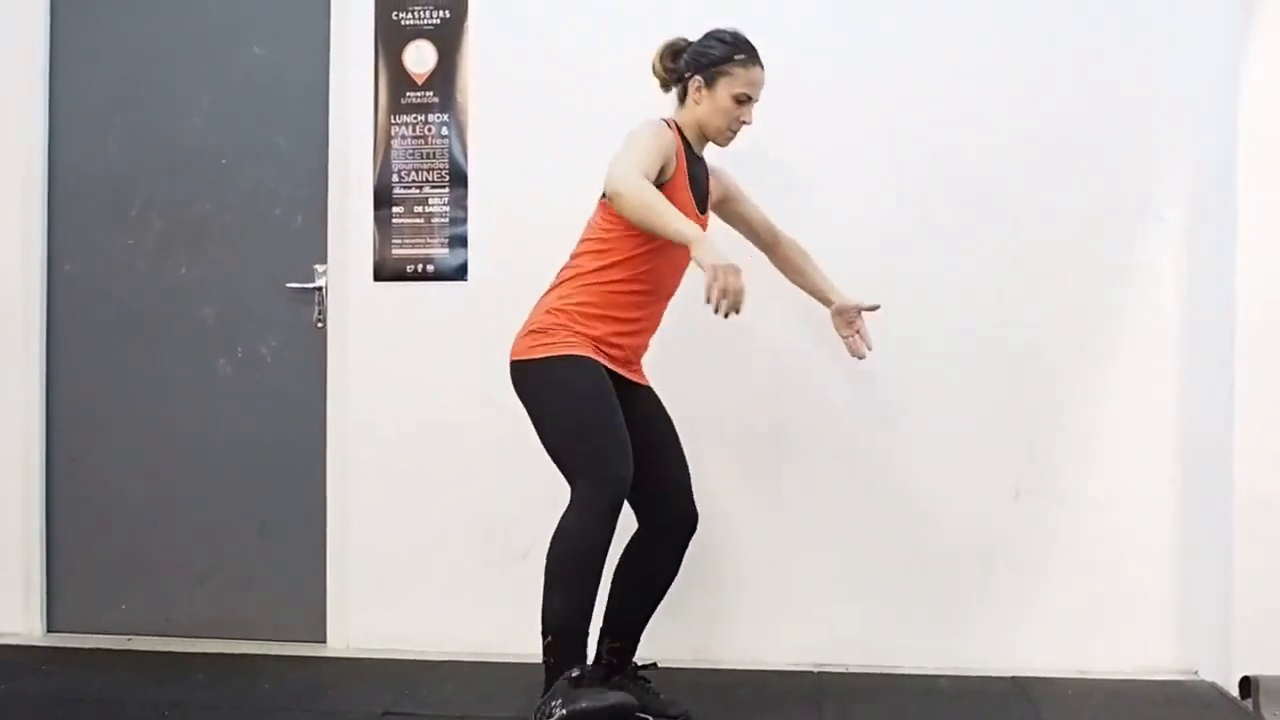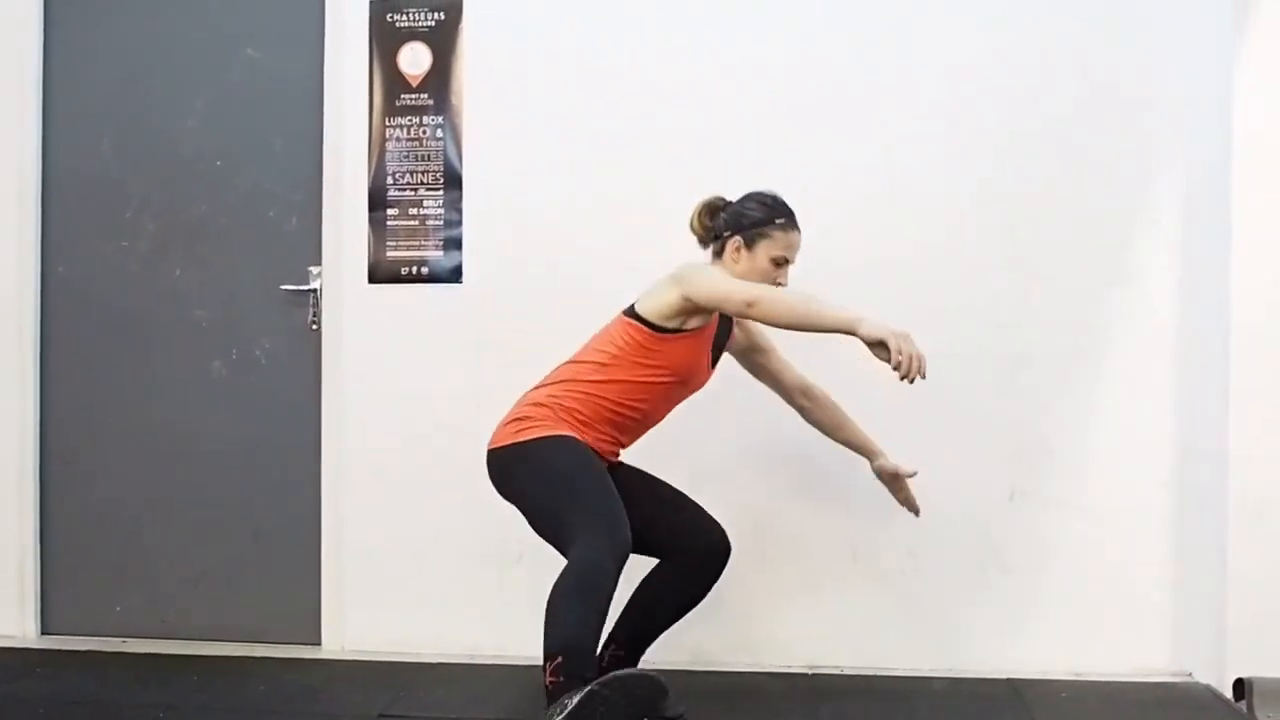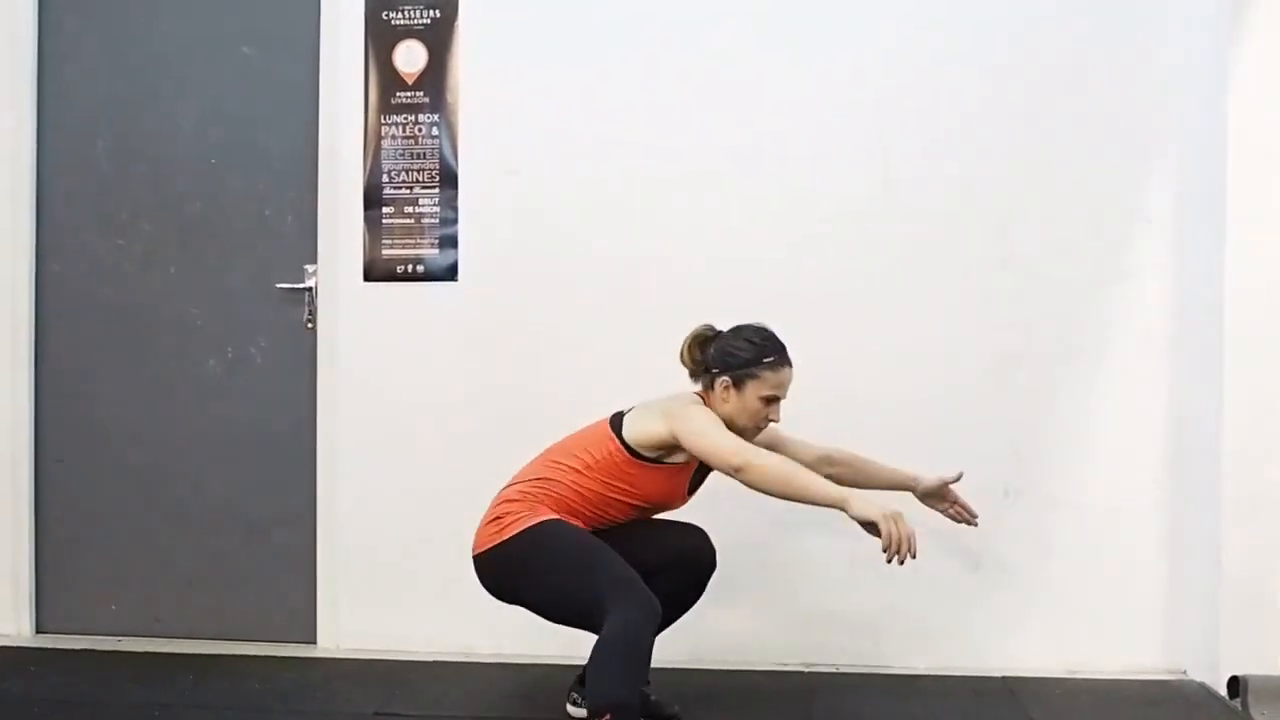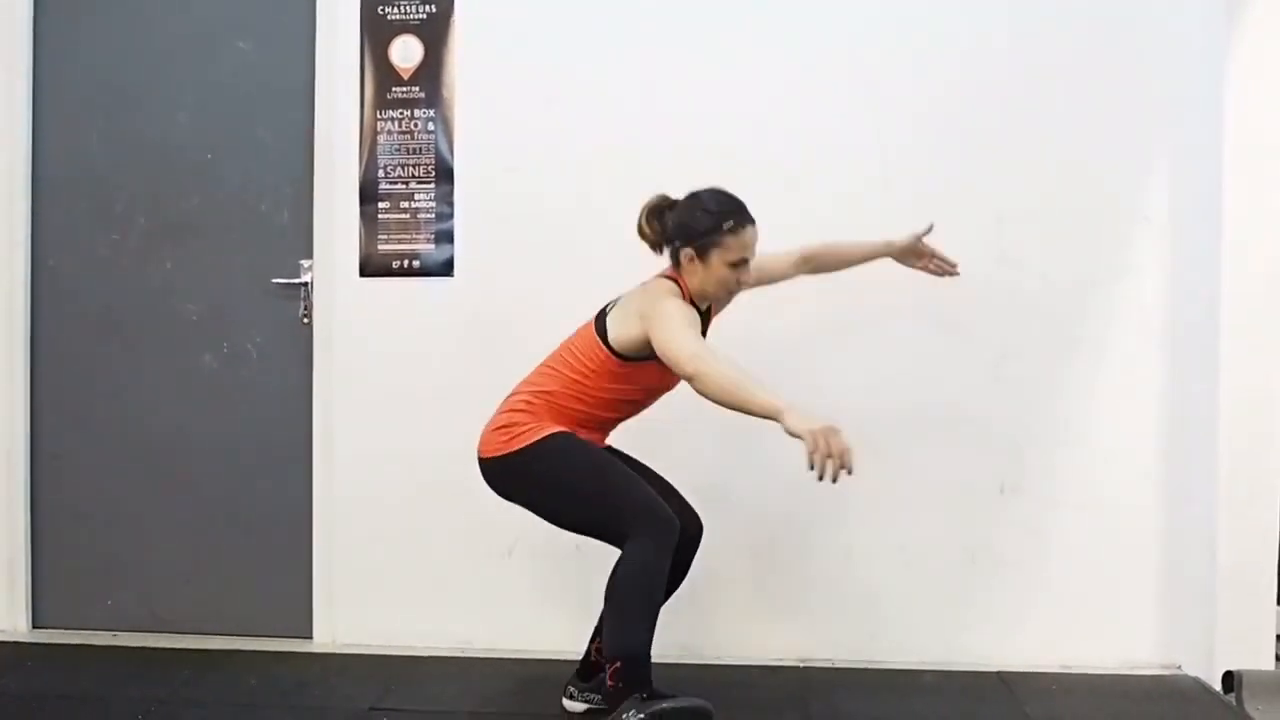
dt=0.5s
person 1, frame 1
left shoulder: (709, 179)
right shoulder: (655, 138)
left elbow: (773, 238)
right elbow: (620, 188)
left wrist: (835, 301)
right wrist: (702, 245)
left hip: (617, 367)
right hip: (557, 347)
left knee: (673, 515)
right knee: (603, 485)
person 1, frame 2
left shoulder: (732, 330)
right shoulder: (693, 282)
left elbow: (799, 392)
right elbow: (752, 299)
left wrist: (876, 457)
right wrist: (861, 326)
left hip: (588, 452)
right hip: (536, 438)
left knee: (703, 547)
right knee: (604, 542)
left ankle: (609, 675)
person 1, frame 3
left shoulder: (724, 425)
right shoulder: (686, 414)
left elbow: (820, 459)
right elbow: (746, 466)
left wrist: (915, 484)
right wrist: (851, 503)
left hip: (563, 530)
right hip: (514, 534)
left knee: (690, 553)
right knee: (633, 606)
person 1, frame 4
left shoulder: (696, 290)
right shoulder: (661, 305)
left elbow: (800, 261)
right elbow: (704, 372)
left wrist: (892, 249)
right wrist: (788, 415)
left hip: (561, 439)
right hip: (519, 443)
left knee: (679, 531)
right knee: (652, 529)
